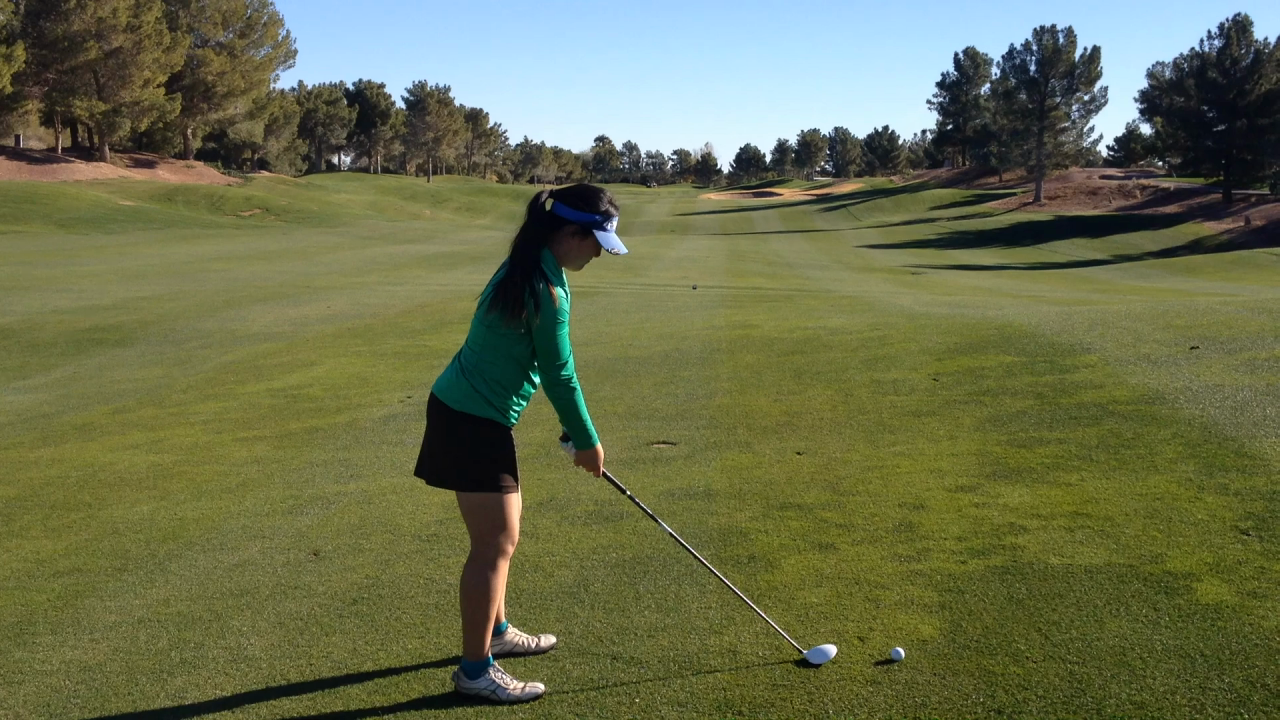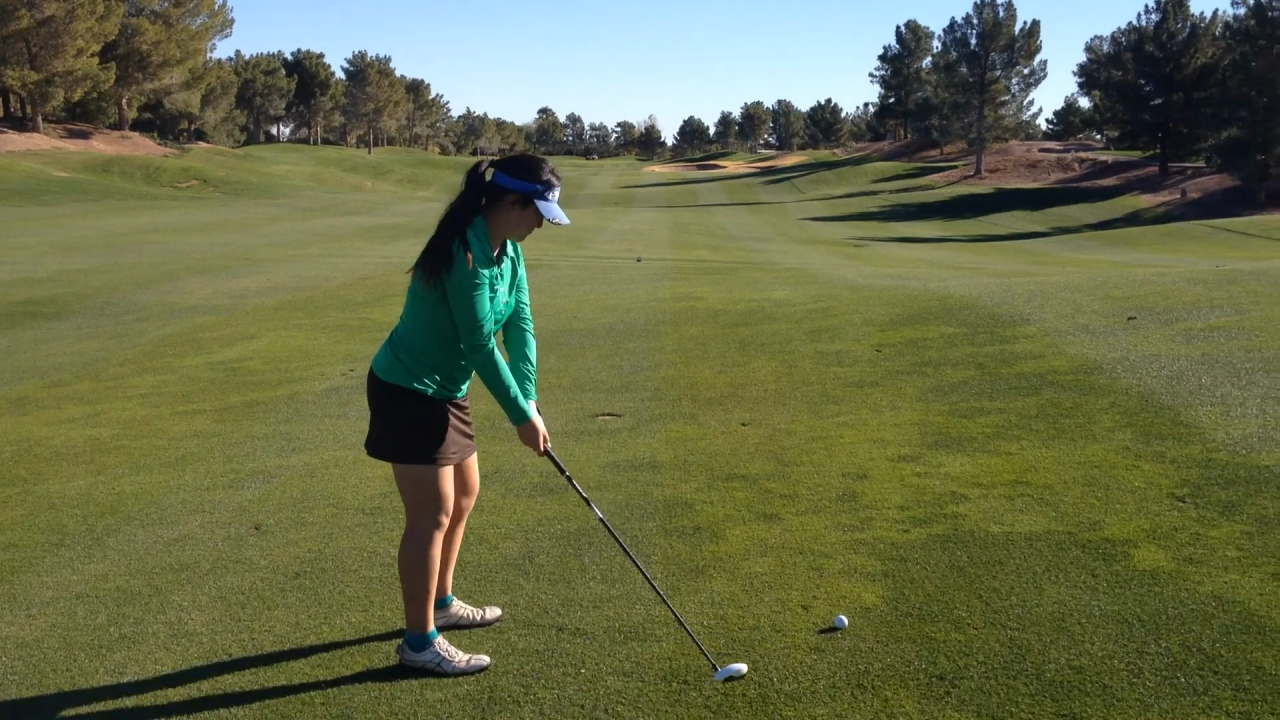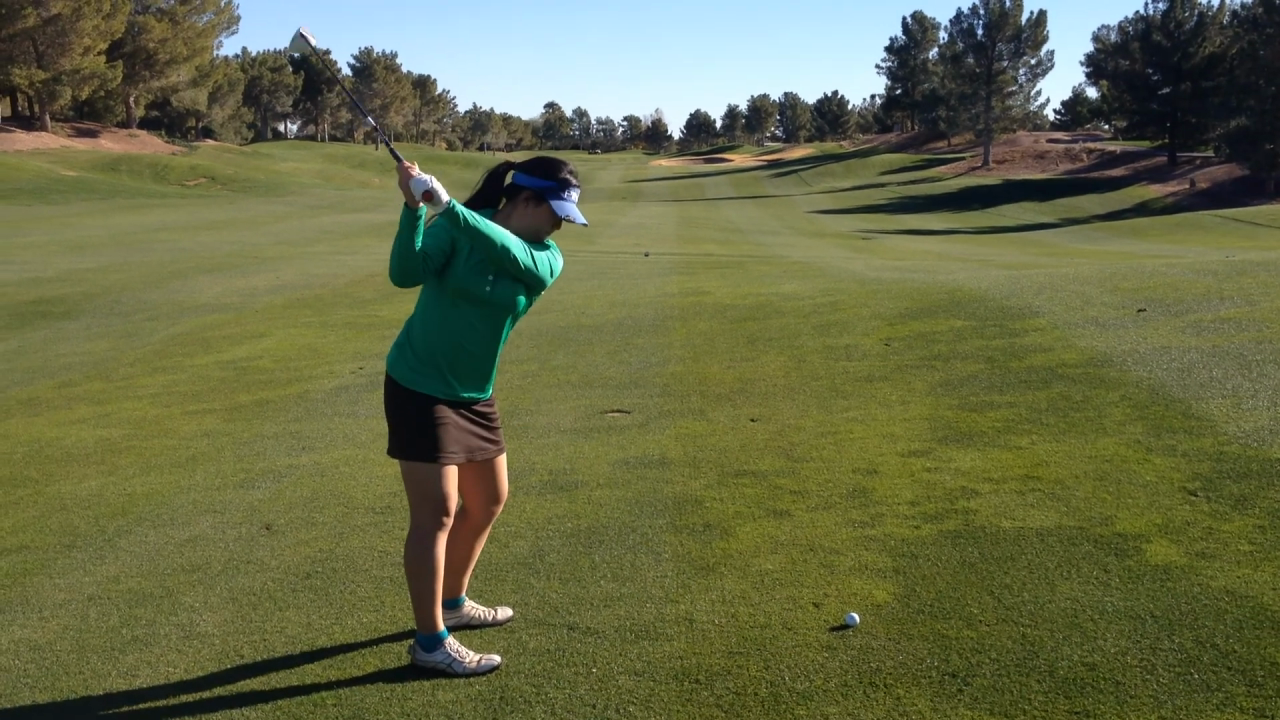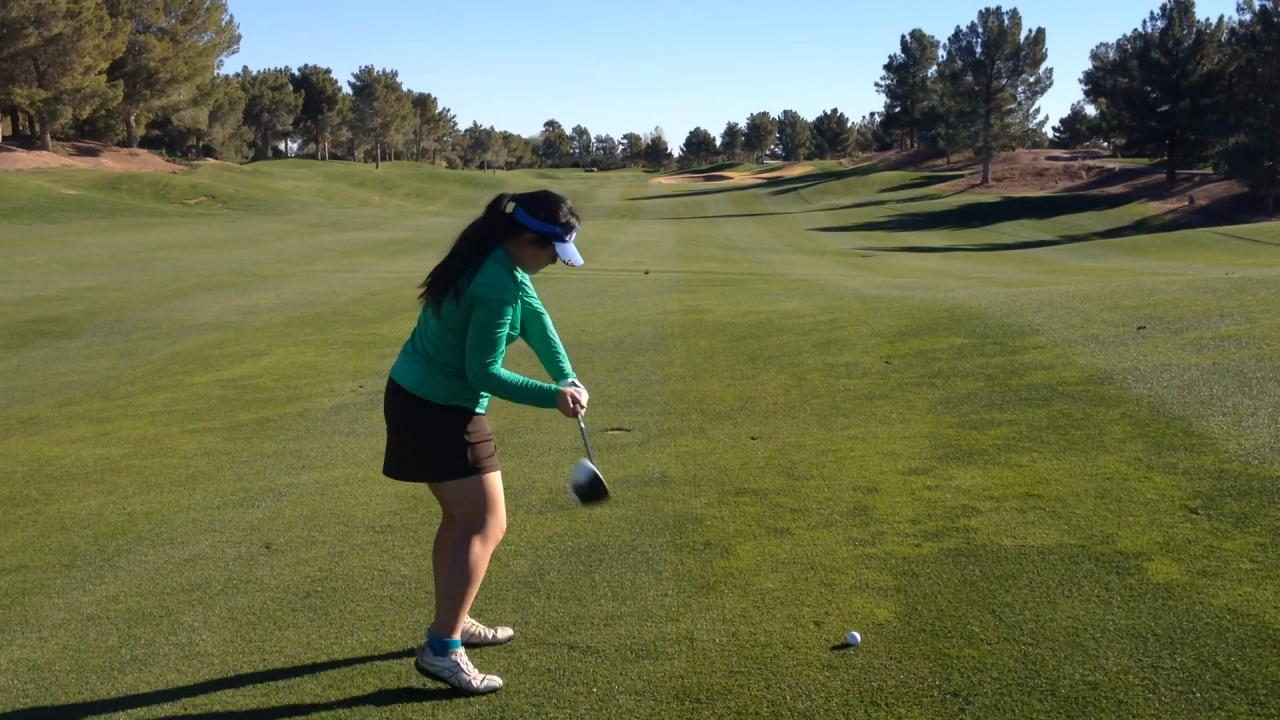
dt=0.5s
person 1, frame 1
left shoulder: (535, 268)
right shoulder: (545, 291)
left elbow: (554, 368)
right elbow: (558, 376)
left wrist: (575, 432)
right wrist: (587, 441)
left hip: (476, 412)
right hip: (472, 420)
left knee: (503, 530)
right knee: (495, 542)
left ankle: (496, 631)
right ankle: (475, 668)
person 1, frame 2
left shoulder: (510, 254)
right shoulder: (466, 254)
left elbow: (519, 325)
right elbow: (479, 345)
left wrist: (528, 400)
right wrist: (522, 414)
left hip: (446, 389)
right hip: (409, 389)
left knee: (461, 497)
right knee: (431, 514)
left ankle: (440, 604)
right ankle: (420, 641)
person 1, frame 3
left shoulder: (544, 259)
right shoulder: (462, 225)
left elbow: (504, 253)
right elbow: (403, 275)
left wrist: (444, 205)
right wrist: (418, 205)
left hip: (474, 394)
right hip: (419, 387)
left knee: (488, 501)
right knee: (437, 512)
left ankle: (451, 603)
right ankle: (430, 641)
person 1, frame 4
left shoulder: (481, 246)
right shoulder: (500, 290)
left elbow: (537, 320)
right elbow: (483, 375)
left wrist: (567, 377)
right wrist: (550, 395)
left hip: (410, 396)
right hip: (445, 410)
left knee: (462, 513)
right knee: (486, 524)
left ankle: (450, 625)
right ankle: (441, 649)
